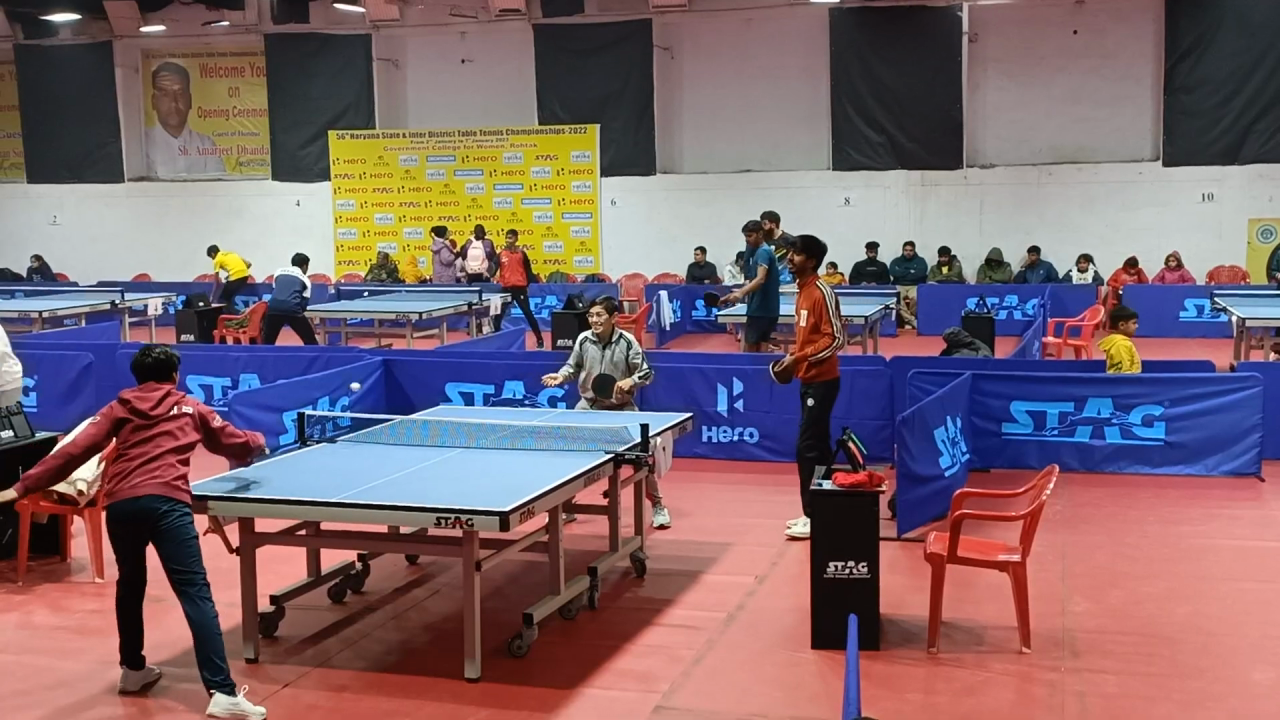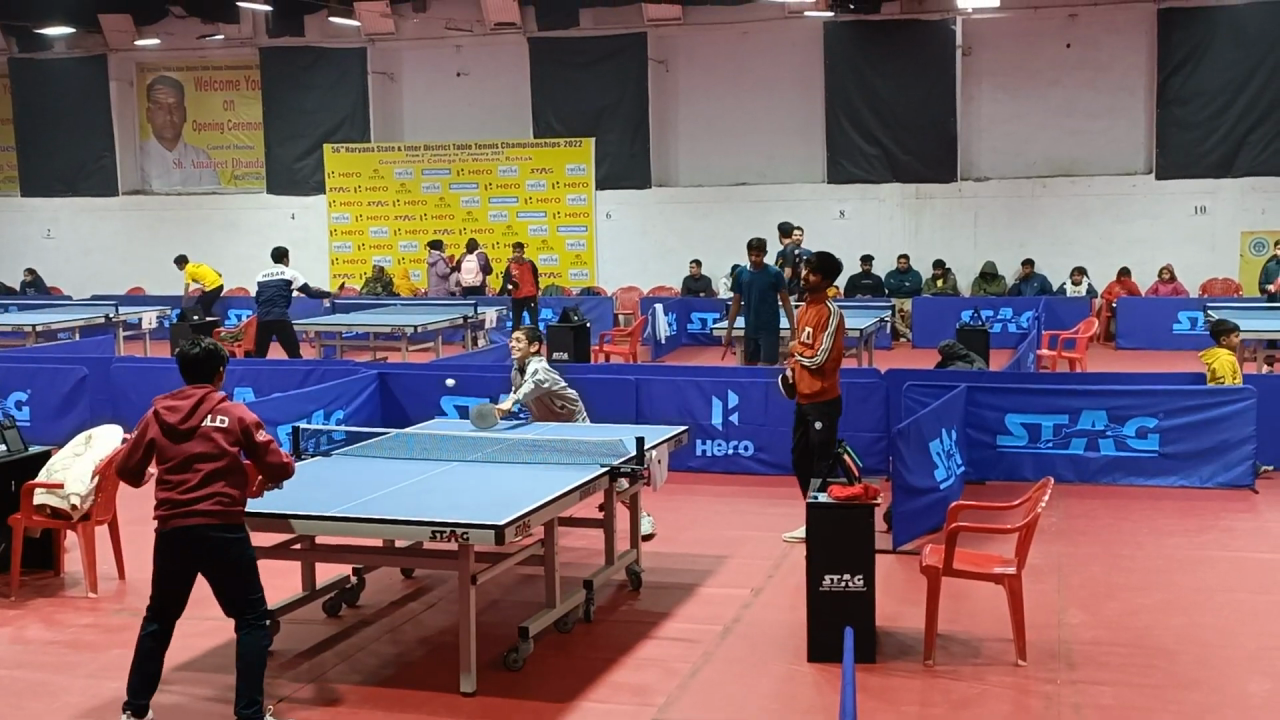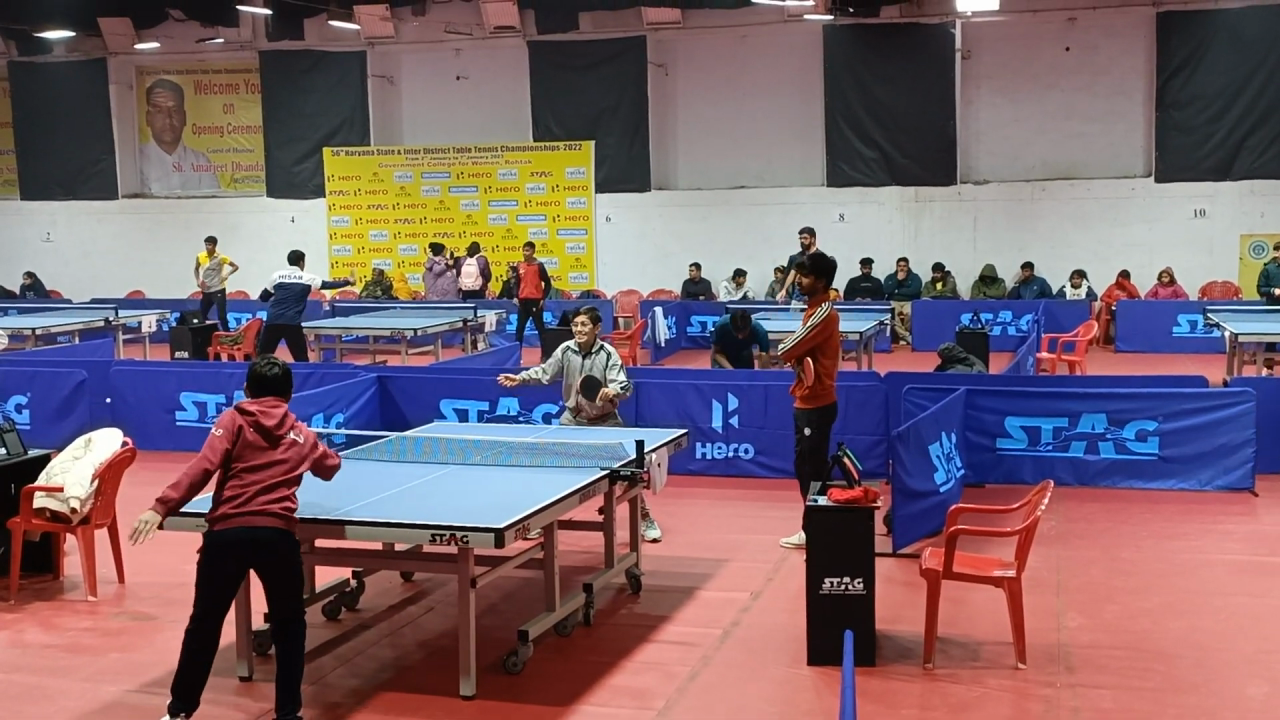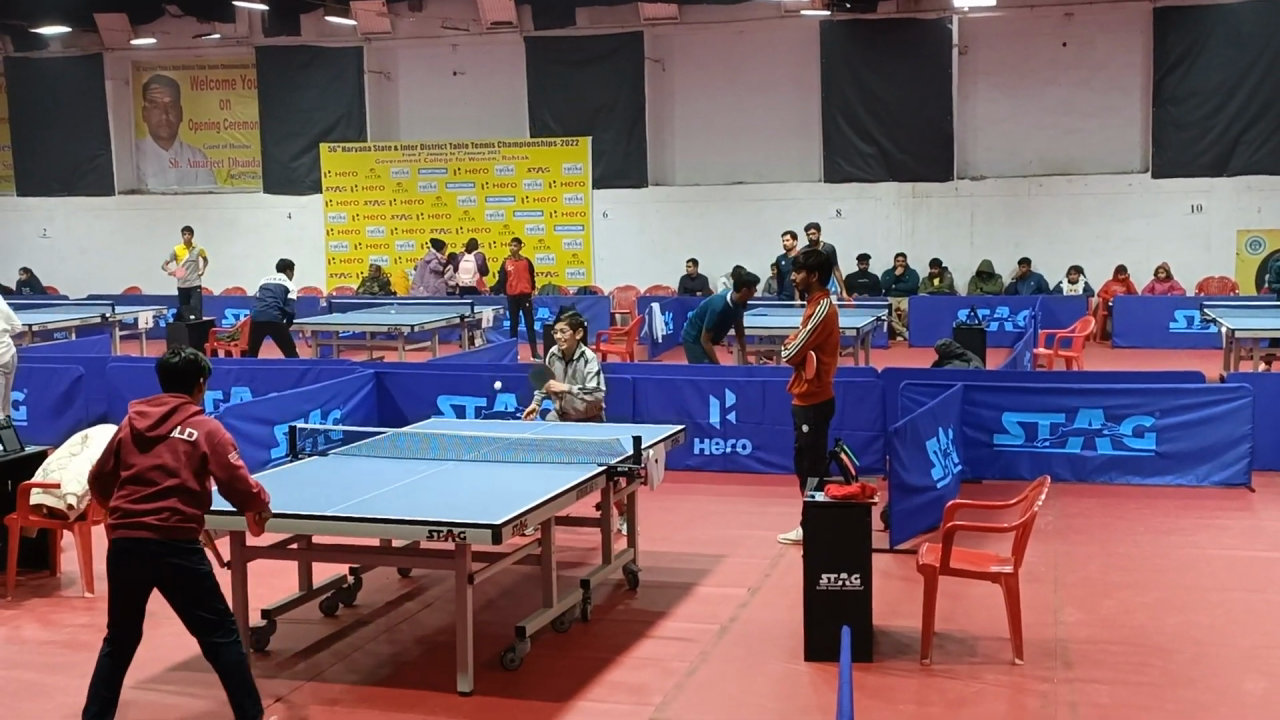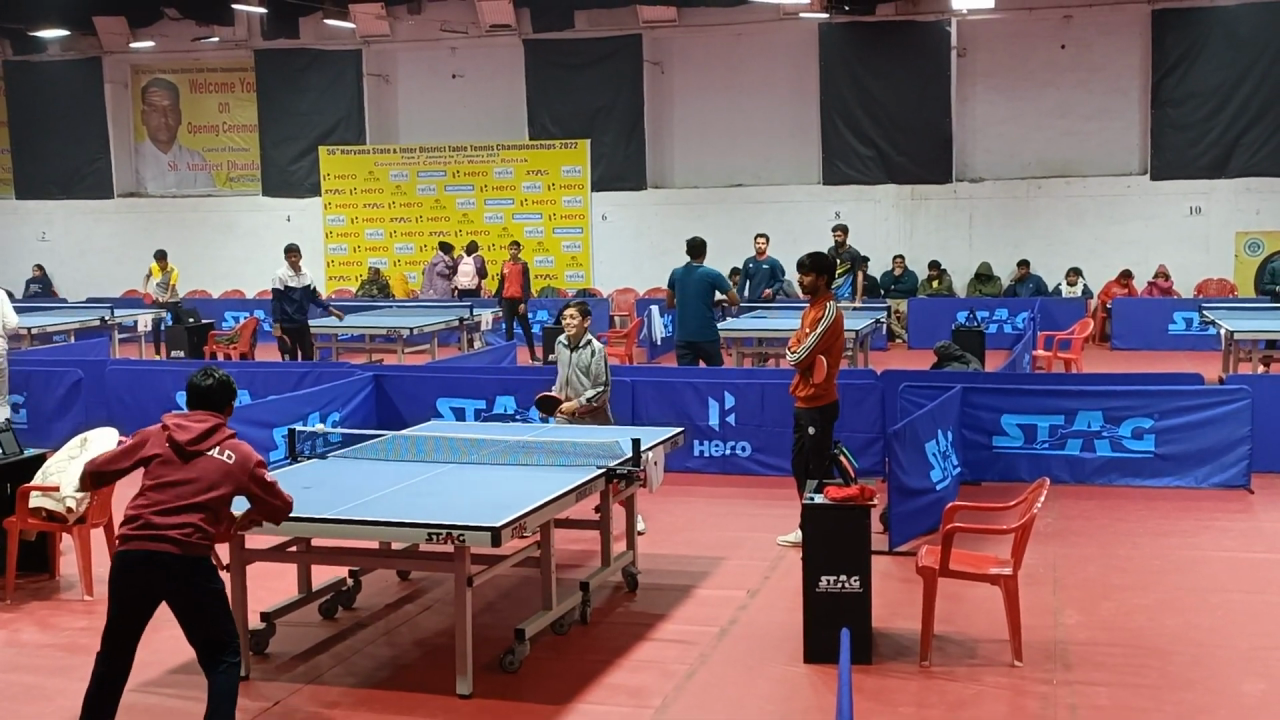
dt=0.7s
person 1, frame 1
left shoulder: (118, 408)
right shoulder: (190, 407)
left elbow: (73, 453)
right elbow: (238, 446)
right wrist: (256, 441)
left hip: (120, 507)
right hip: (166, 503)
left knee: (130, 583)
right knee: (196, 593)
left ankle: (133, 669)
person 1, frame 2
left shoulder: (156, 416)
right shoulder: (235, 414)
left elbow: (126, 471)
right elbow: (281, 468)
right wrist: (259, 478)
left hip: (172, 532)
right hip: (221, 530)
left knee: (158, 619)
right knee: (252, 620)
person 1, frame 3
left shoulder: (233, 419)
right shoulder: (302, 434)
left elbow: (203, 467)
right elbow: (331, 466)
left wrist: (161, 507)
left hip: (227, 533)
right hip: (277, 535)
left knee: (204, 624)
right knee: (289, 628)
person 1, frame 4
left shoulder: (129, 424)
right shoulder: (206, 429)
left elbow: (99, 480)
right elbow: (242, 490)
left wrist: (119, 509)
right wrist: (261, 507)
left hip: (124, 545)
right hip: (174, 546)
left knee: (120, 639)
right knee: (221, 635)
person 1, frame 5
left shoulder: (156, 435)
right shoulder: (241, 454)
left elbow: (99, 470)
right elbow: (280, 509)
left wrist: (90, 482)
right wrist: (246, 519)
left hip: (131, 556)
right hip: (185, 560)
left knee: (115, 650)
right knee: (221, 659)
person 2, frame 1
left shoulder: (822, 293)
right shoulder: (802, 292)
left elbow: (836, 339)
left wrist: (799, 357)
right wrist: (794, 355)
left hip: (822, 381)
right hip: (809, 379)
left knee: (807, 447)
right knee: (818, 446)
left ankle: (814, 515)
person 2, frame 2
left shoulder: (830, 313)
right shoulder: (804, 309)
left elbow: (818, 358)
left wrist: (795, 347)
right wrist: (791, 368)
left hip: (823, 401)
right hip: (803, 399)
left knee: (822, 468)
right knee: (800, 463)
person 2, frame 3
left shoulder: (823, 313)
right shoulder: (816, 309)
left elbow: (786, 351)
right elbow: (802, 350)
left wrist: (792, 350)
right wrist: (798, 358)
left hip: (816, 404)
right hip: (808, 401)
left knee: (814, 471)
right knee: (804, 468)
person 2, frame 4
left shoulder: (822, 309)
right shoulder: (816, 305)
left elbow: (790, 355)
right elbow: (796, 345)
left wrist: (790, 348)
right wrist: (793, 346)
left hip: (813, 400)
right hip: (807, 398)
left knee: (813, 467)
right knee: (804, 465)
person 2, frame 5
left shoulder: (828, 312)
right shoulder: (811, 309)
left elbow: (799, 357)
right elbow: (794, 347)
left wrist: (796, 353)
right wrist: (796, 351)
left hip: (818, 403)
right hip: (805, 401)
left knee: (817, 469)
right knee: (801, 465)
person 3, frame 1
left shoulder: (627, 342)
right shoulder: (583, 340)
left elbow: (647, 373)
right elbow: (572, 367)
left wrist: (630, 382)
right wrist: (560, 376)
left hip: (621, 408)
right hip: (589, 406)
left ankle: (658, 506)
person 3, frame 2
left shoulder: (539, 367)
right shoulder: (517, 369)
left elbow: (533, 386)
left wrist: (510, 402)
right wrist: (508, 404)
left hip: (573, 423)
right hip: (546, 425)
left ankle: (640, 515)
person 3, frame 3
left shoulder: (608, 354)
right shoulder: (566, 350)
left elbow: (624, 386)
right elbow: (545, 371)
left wrist: (613, 391)
right wrist: (520, 378)
left hip: (605, 421)
right hip: (573, 419)
left ankle: (646, 521)
person 3, frame 4
left shoulder: (589, 359)
right shoulder: (553, 355)
left elbow: (596, 394)
left wrist: (565, 388)
right wrist: (536, 402)
left hip: (589, 421)
right hip: (559, 418)
left knee: (608, 471)
right knee: (539, 465)
left ankle: (624, 516)
right ankle: (533, 515)
person 3, frame 5
left shoulder: (595, 349)
right shoulder: (561, 343)
left elbow: (603, 388)
left wrist: (578, 403)
right wrist: (555, 398)
left hip: (595, 416)
right hip: (566, 417)
